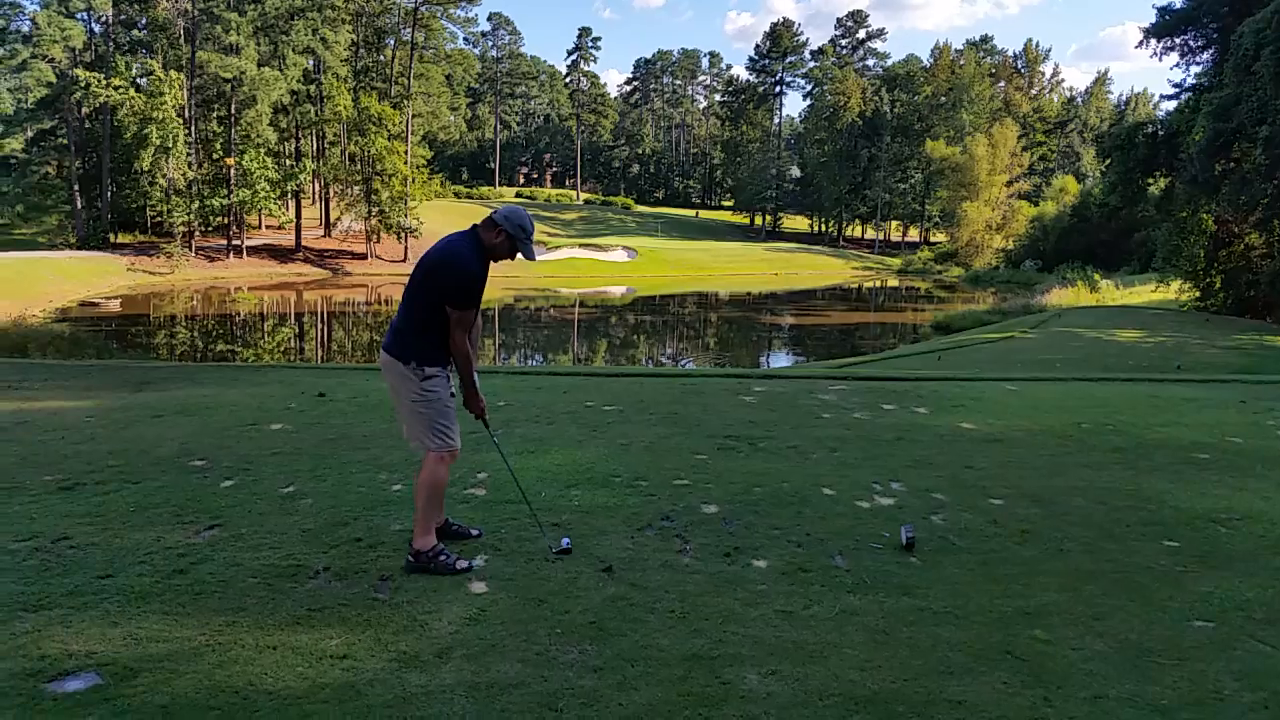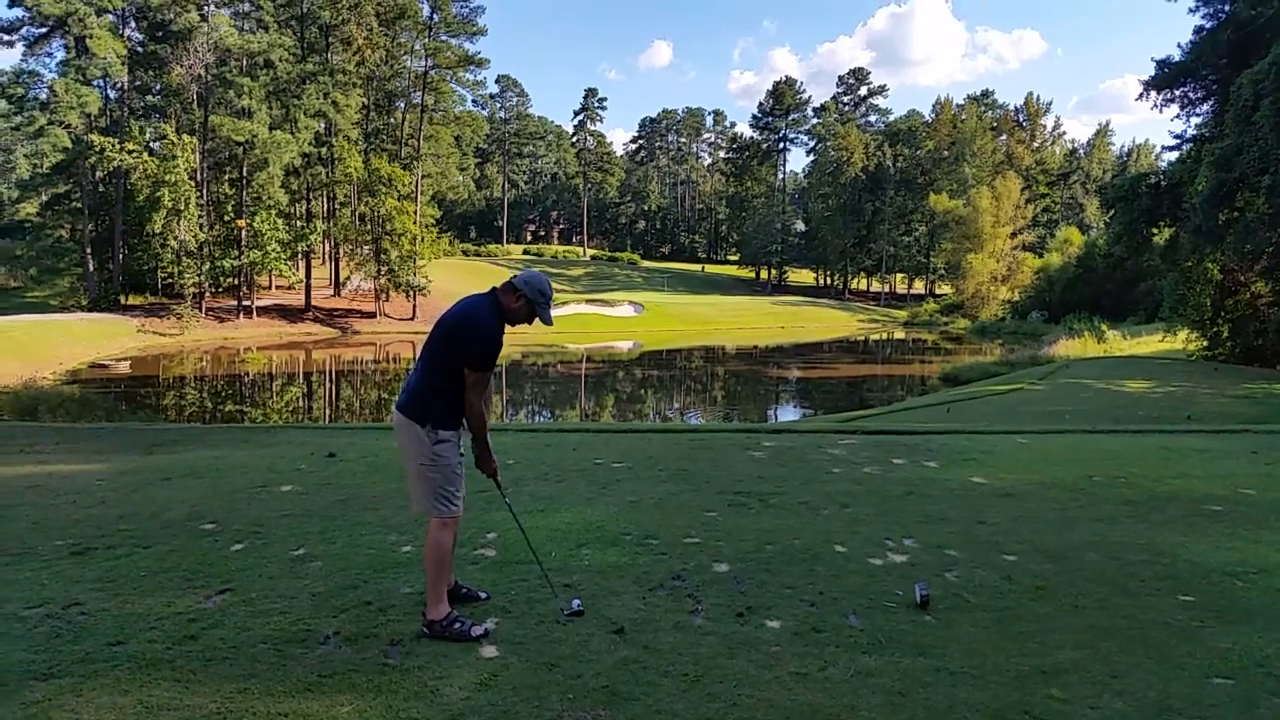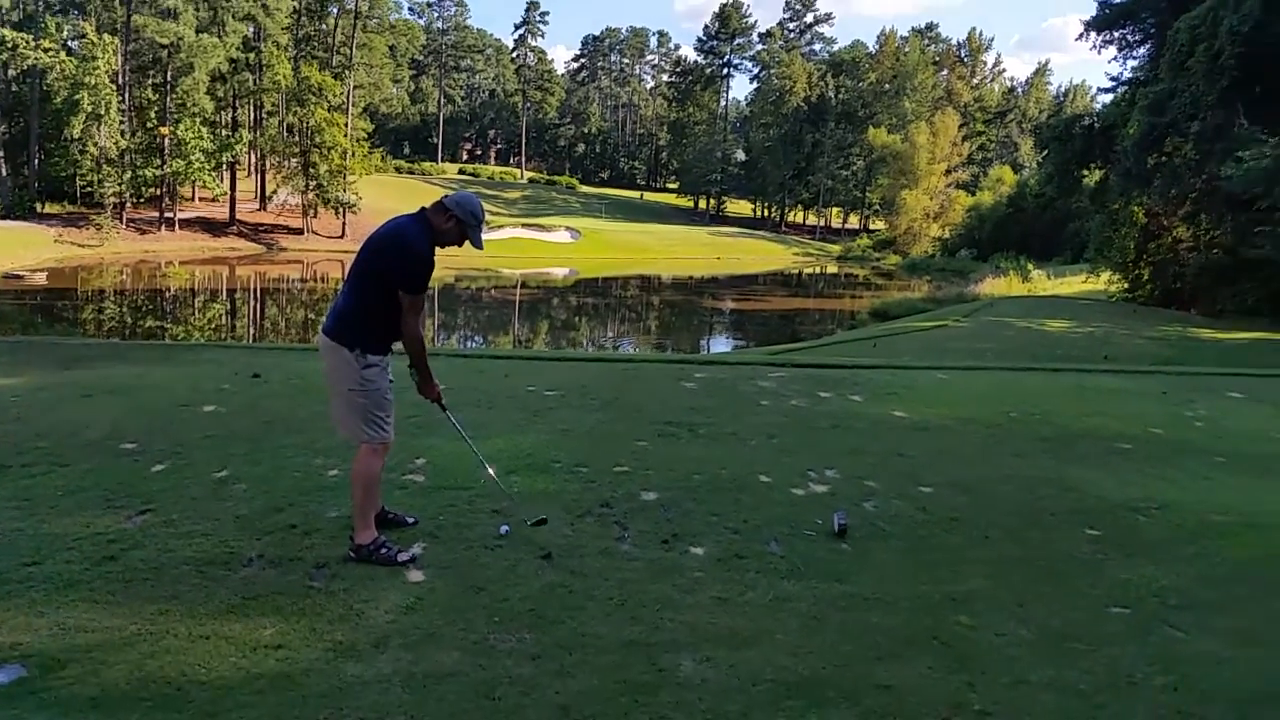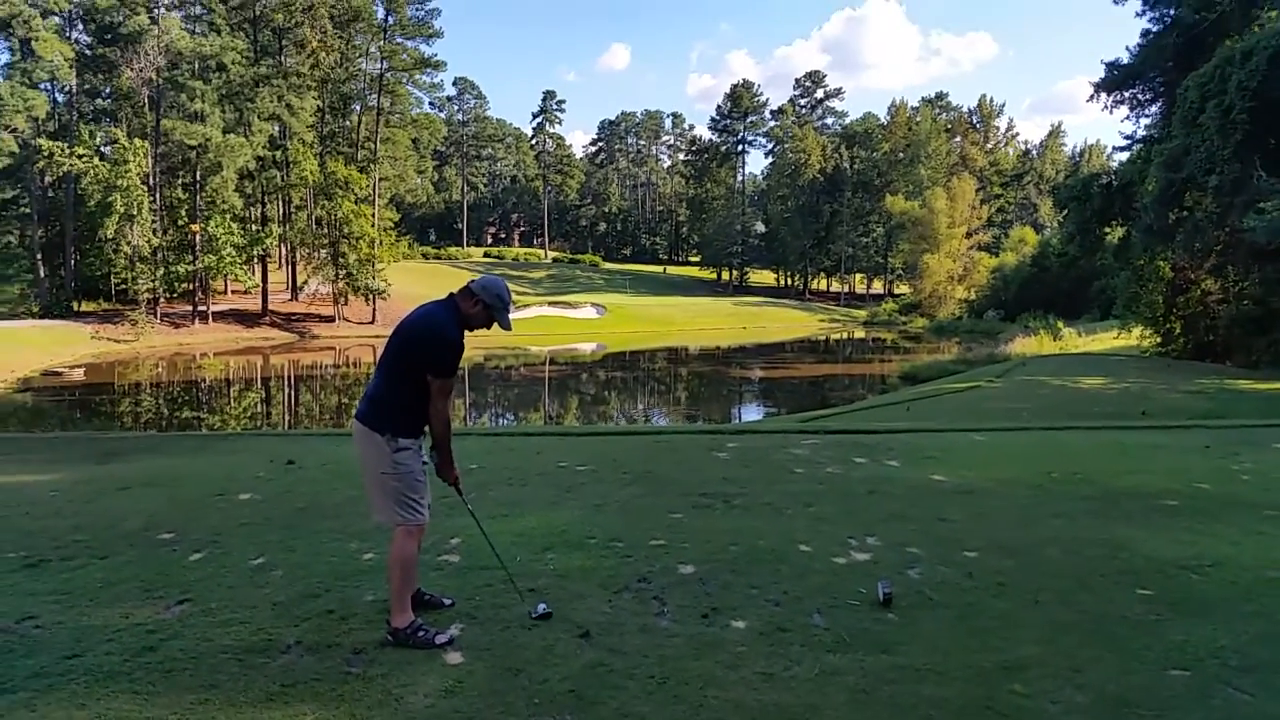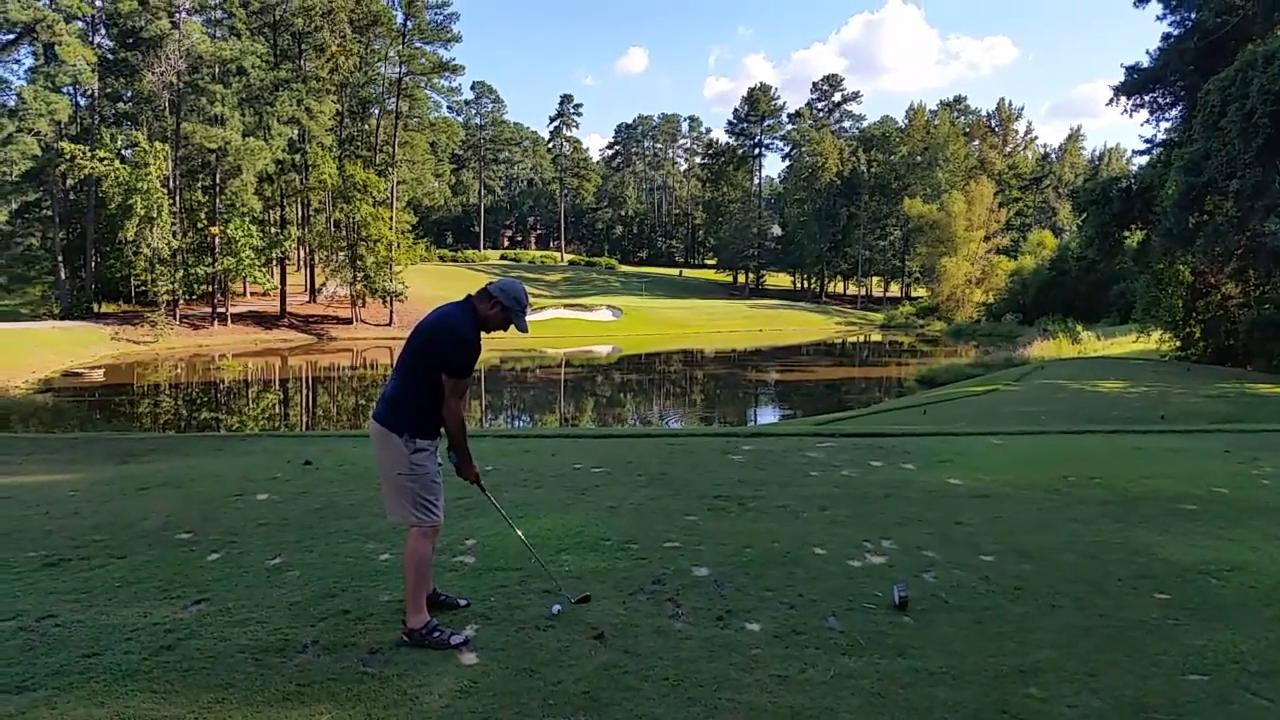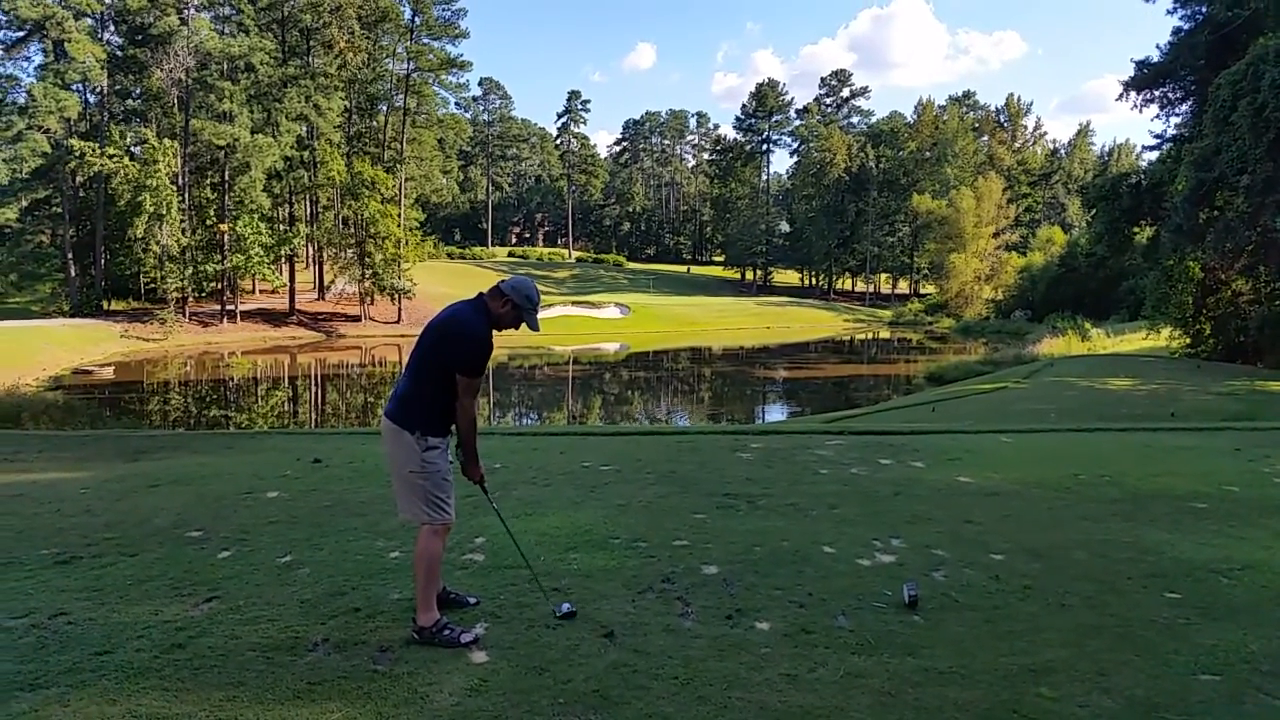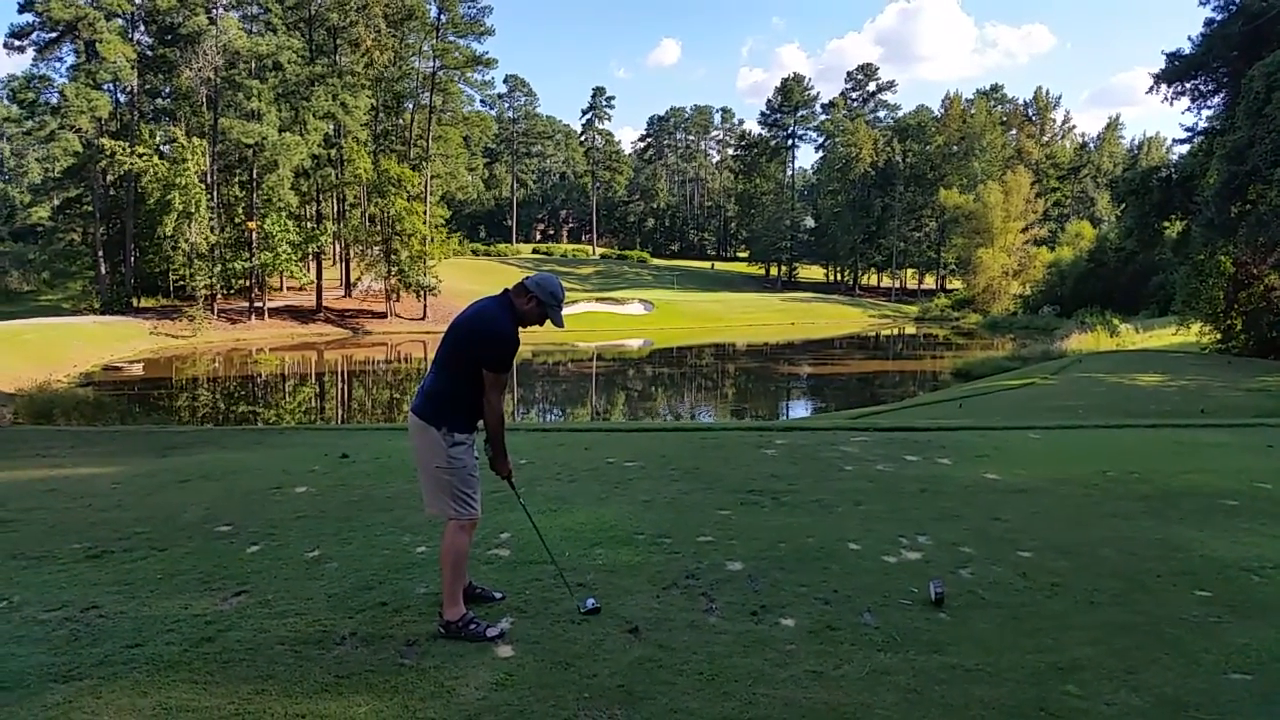
dt=0.7s
person 1, frame 1
left shoulder: (468, 250)
right shoulder: (463, 262)
left elbow: (470, 322)
right elbow: (458, 335)
left wrist: (471, 376)
right wrist: (471, 391)
left hip: (424, 357)
right hip: (414, 361)
left knee: (440, 446)
right knee: (443, 449)
left ankle: (436, 521)
right ankle: (423, 545)
person 1, frame 2
left shoulder: (480, 309)
right shoulder: (484, 326)
left elbow: (480, 387)
right elbow: (473, 396)
left wrist: (483, 439)
right wrist: (484, 452)
left hip: (429, 416)
right hip: (427, 422)
left knee: (449, 509)
right knee: (445, 516)
left ankle: (445, 583)
right ankle: (437, 613)
person 1, frame 3
left shoulder: (409, 230)
right shoulder: (415, 246)
left elbow: (407, 312)
right elbow: (410, 319)
left wrist: (417, 369)
right wrist: (425, 377)
left hip: (356, 340)
right hip: (355, 347)
left knee: (376, 435)
right knee: (374, 440)
left ankle: (372, 510)
right ankle: (364, 539)
person 1, frame 4
left shoulder: (437, 314)
right shoulder: (445, 331)
right elbow: (438, 405)
left wrist: (439, 454)
right wrist: (446, 462)
left hip: (392, 425)
right hip: (388, 432)
left knee: (414, 517)
right knee: (410, 523)
left ankle: (409, 591)
right ankle: (401, 621)
person 1, frame 5
left shoulder: (454, 316)
right shoulder: (462, 333)
right elbow: (451, 405)
left wrist: (456, 452)
right wrist: (464, 460)
left hip: (406, 425)
right hip: (405, 433)
left knee: (428, 519)
right knee: (424, 524)
left ankle: (424, 592)
right ankle: (417, 622)
person 1, frame 6
left shoulder: (466, 313)
right shoulder: (474, 331)
right elbow: (464, 403)
left wrist: (464, 451)
right wrist: (471, 460)
left hip: (416, 423)
right hip: (416, 430)
left knee: (436, 517)
right knee: (435, 522)
left ankle: (434, 590)
right ankle: (427, 620)
person 1, frame 7
left shoulder: (492, 310)
right shoulder: (501, 328)
right elbow: (492, 399)
left wrist: (492, 447)
right wrist: (500, 455)
left hip: (442, 418)
right hip: (443, 426)
left knee: (462, 513)
right knee: (462, 518)
left ankle: (460, 585)
right ankle: (453, 615)
